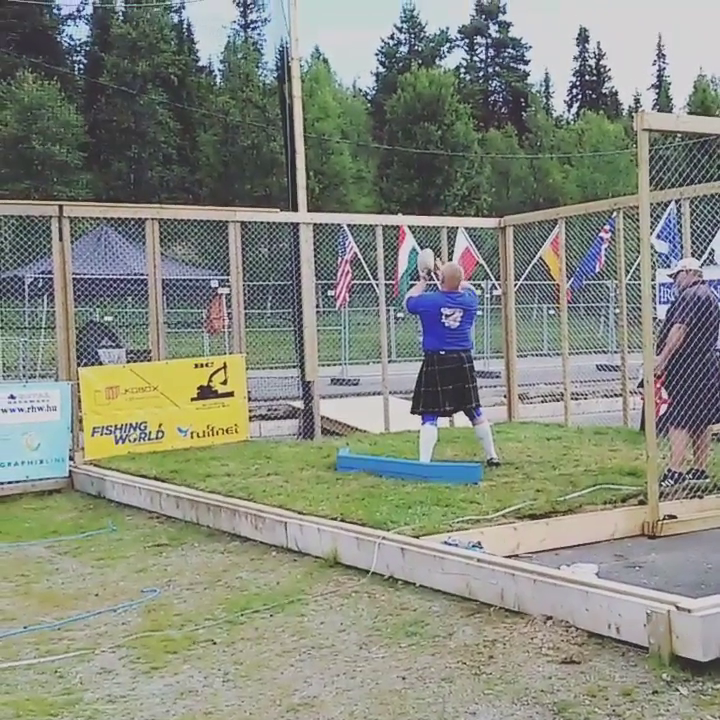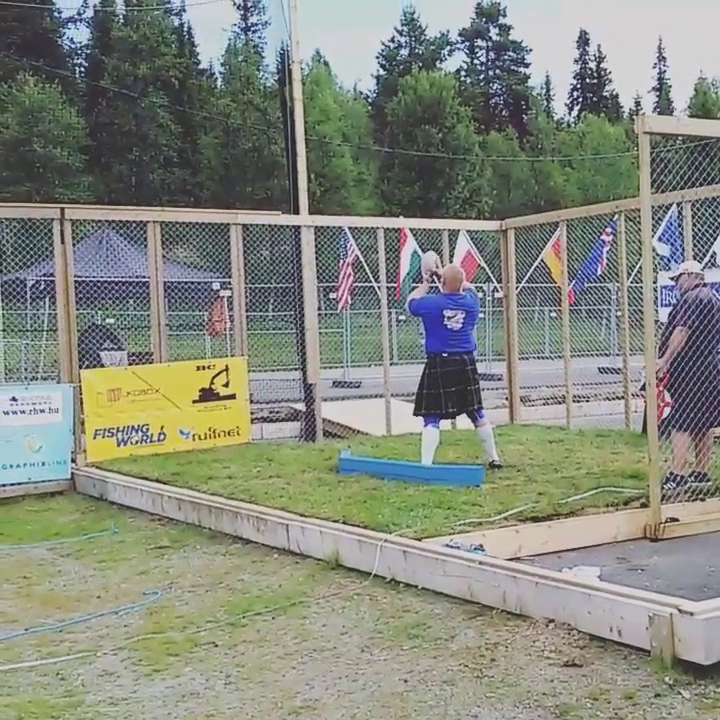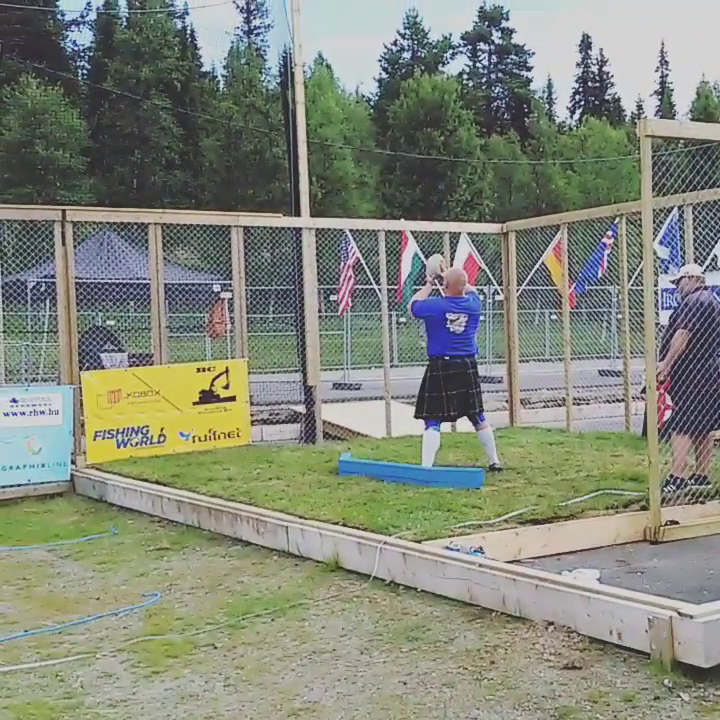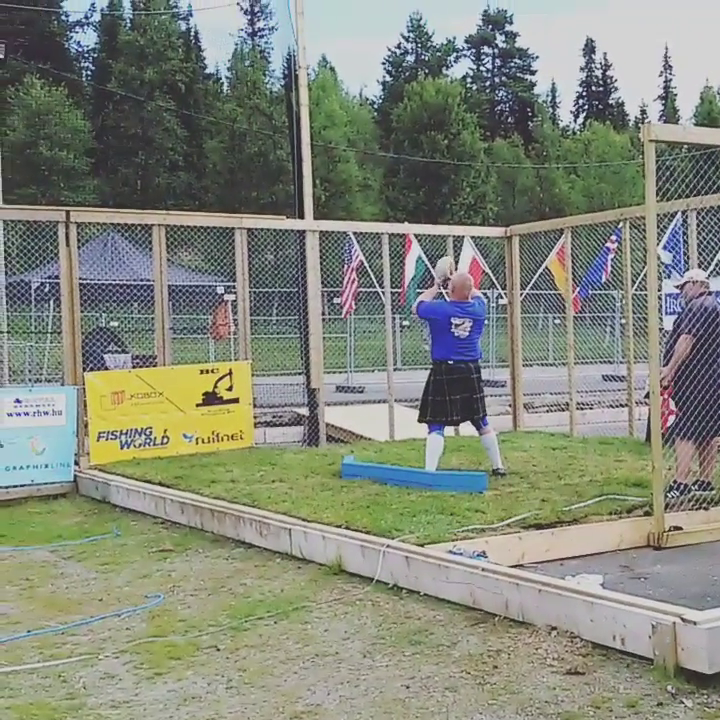
dt=0.2s
person 1, frame 1
left shoulder: (691, 295)
left elbow: (680, 328)
left wrist: (662, 358)
left hip: (688, 367)
left knee: (679, 420)
right knee: (700, 420)
left ankle: (675, 473)
right ankle: (699, 471)
person 1, frame 2
left shoulder: (692, 298)
left elbow: (682, 331)
left wrist: (665, 360)
left hip: (690, 370)
left knee: (681, 423)
left ankle: (676, 477)
person 1, frame 3
left shoulder: (694, 301)
left elbow: (683, 334)
left wrist: (666, 363)
left hip: (691, 372)
left knee: (682, 426)
left ankle: (677, 479)
person 1, frame 4
left shoulder: (698, 306)
left elbow: (688, 339)
left wrist: (670, 368)
left hip: (695, 379)
left knee: (685, 431)
left ankle: (681, 484)
person 2, frame 1
left shoulder: (428, 301)
right shoulder: (469, 300)
left elbow: (408, 302)
right elbow: (467, 287)
left wrist: (422, 282)
right wrist: (447, 272)
left hip: (436, 363)
right hip: (463, 362)
left knee: (429, 416)
right knee: (475, 411)
left ankle: (424, 463)
right ankle: (492, 456)
person 2, frame 2
left shoulder: (430, 303)
right shoulder: (471, 301)
left elbow: (411, 304)
right elbow: (468, 288)
left wrist: (425, 283)
right wrist: (447, 273)
left hip: (439, 366)
right hip: (466, 364)
left knee: (432, 418)
right knee: (477, 414)
left ankle: (426, 465)
right ankle: (494, 459)
person 2, frame 3
left shoulder: (433, 306)
right shoulder: (473, 304)
left elbow: (412, 306)
right elbow: (471, 291)
left wrist: (429, 286)
right wrist: (452, 276)
left hip: (440, 369)
right hip: (467, 367)
left knee: (433, 421)
right knee: (478, 417)
left ankle: (426, 468)
right ankle: (494, 462)
person 2, frame 4
left shoulder: (438, 309)
right shoulder: (478, 309)
left elbow: (418, 306)
right elbow: (477, 295)
left wrist: (435, 287)
right wrist: (460, 281)
left hip: (444, 373)
right hip: (471, 372)
left knee: (436, 425)
right knee: (481, 422)
left ankle: (430, 472)
right ankle: (498, 466)
